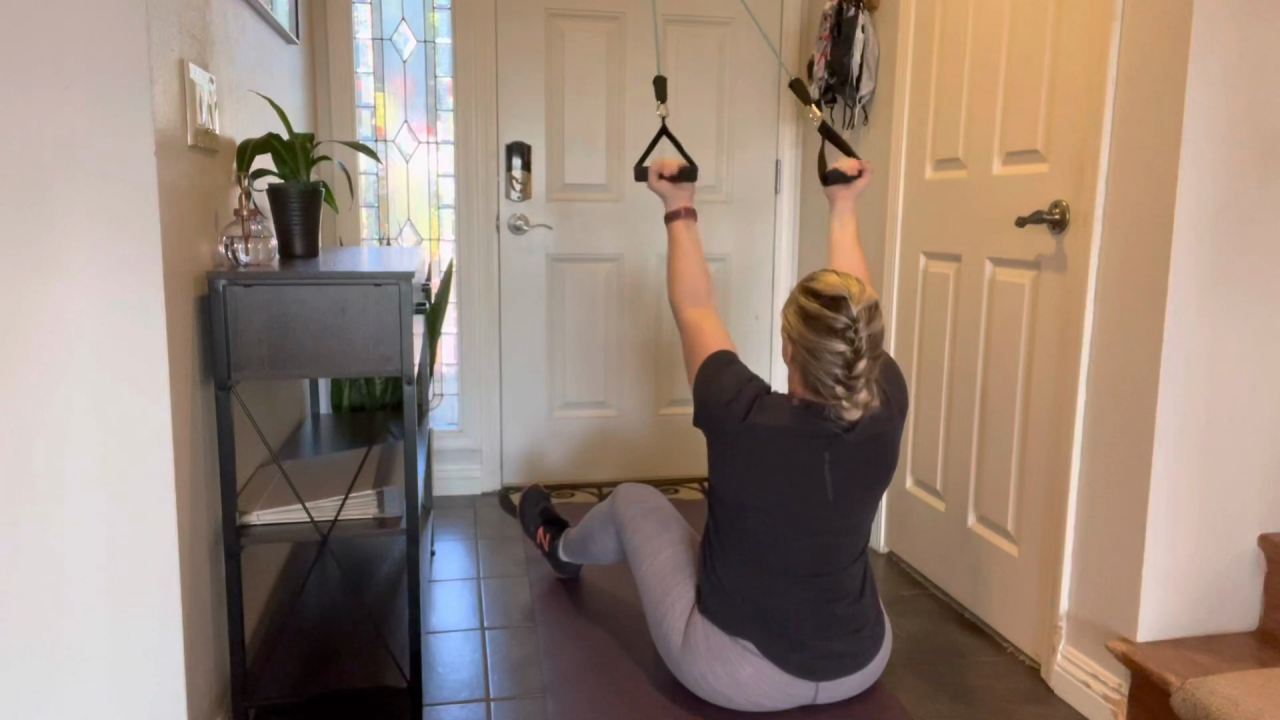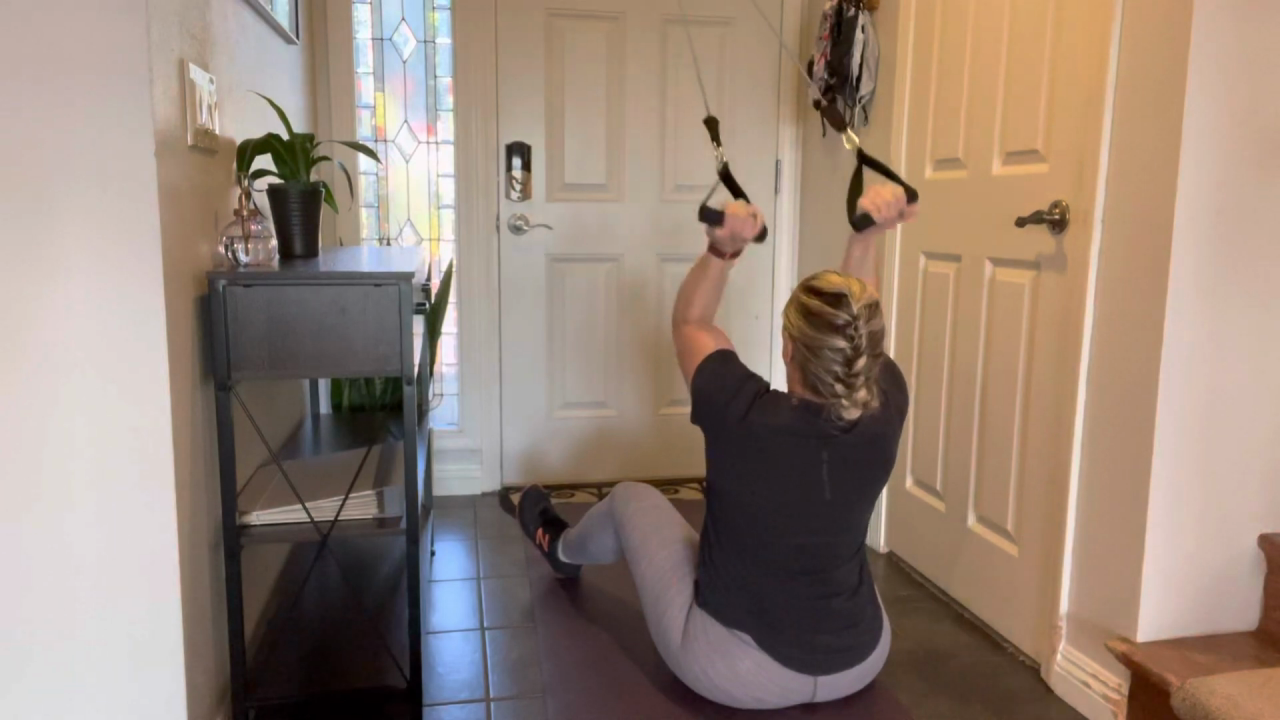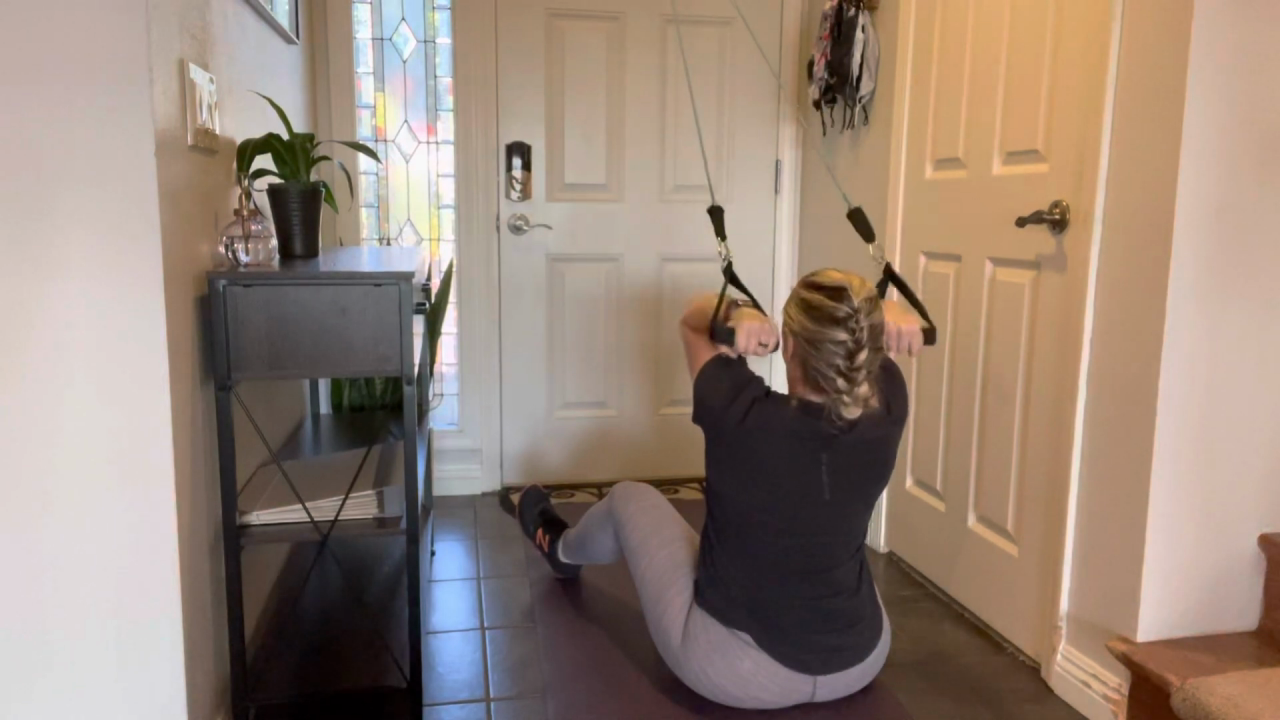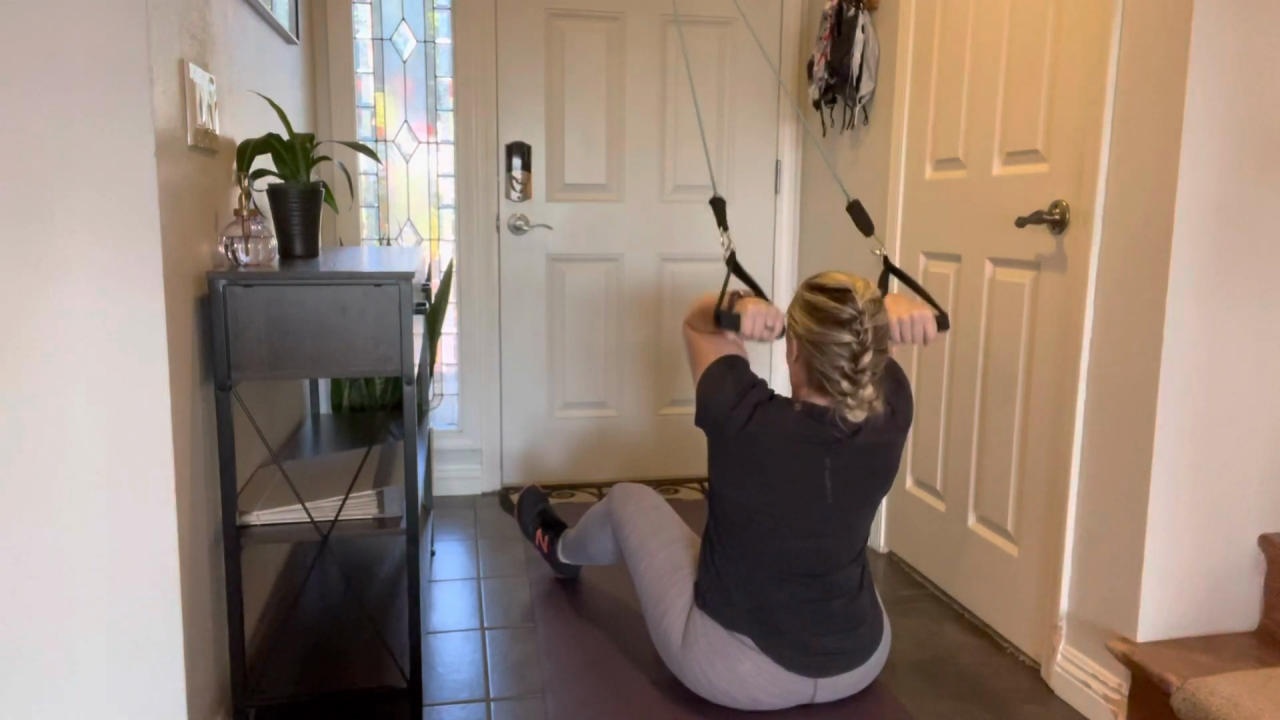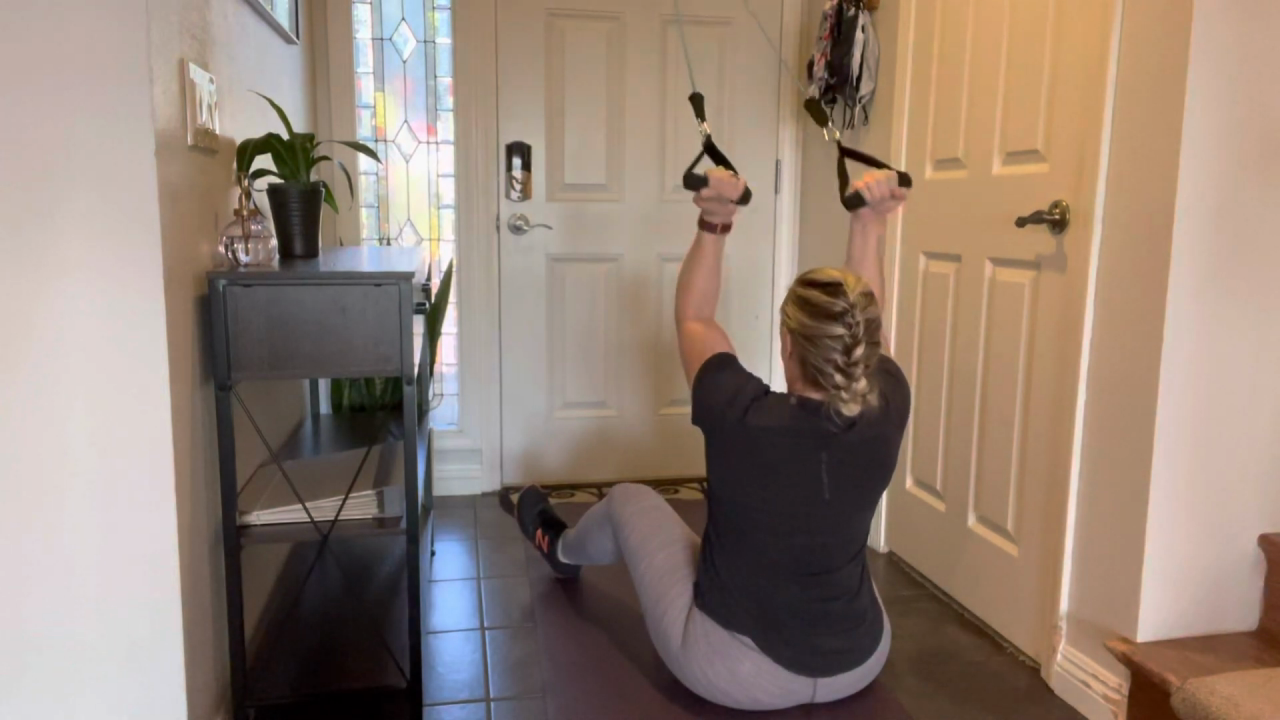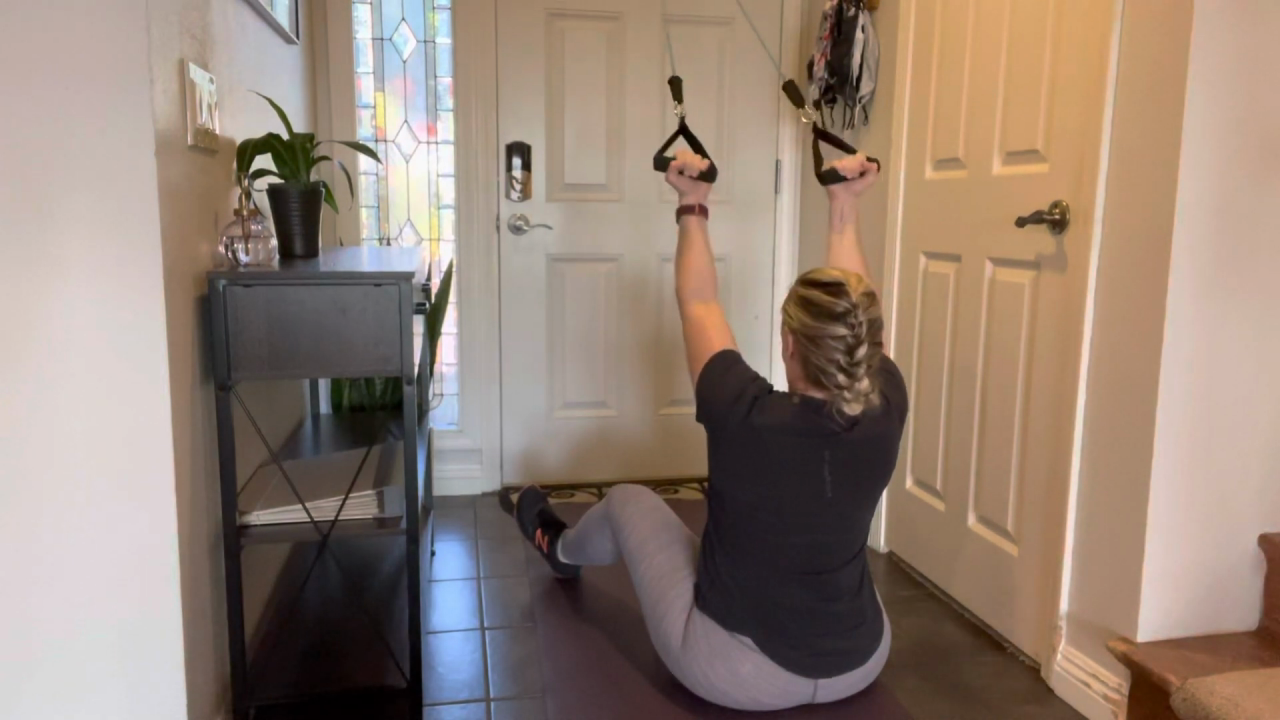
dt=0.4s
person 1, frame 1
left shoulder: (744, 420)
right shoulder: (883, 417)
left elbow: (695, 311)
right elbow: (855, 313)
left wrist: (679, 210)
right wrist: (843, 206)
left hip: (735, 676)
right hip: (859, 666)
left knee: (633, 503)
left ankle: (561, 548)
person 1, frame 2
left shoulder: (743, 419)
right shoulder: (884, 414)
left elbow: (689, 322)
right elbow: (854, 326)
left wrist: (723, 248)
right wrist: (867, 236)
left hip: (735, 672)
right hip: (859, 664)
left knee: (630, 500)
left ankle: (561, 549)
person 1, frame 3
left shoulder: (742, 419)
right shoulder: (884, 414)
left elbow: (693, 323)
right elbow: (856, 337)
left wrist: (738, 317)
right wrist: (889, 315)
left hip: (735, 673)
left knee: (630, 499)
left ankle: (561, 548)
person 1, frame 4
left shoulder: (745, 422)
right shoulder: (888, 419)
left elbow: (697, 322)
right elbow: (877, 329)
left wrist: (742, 307)
right wrist: (893, 307)
left hip: (735, 675)
left knee: (629, 500)
left ankle: (561, 549)
person 1, frame 5
left shoulder: (743, 420)
right shoulder: (886, 415)
left elbow: (692, 318)
right elbow: (859, 319)
left wrist: (714, 223)
right wrist: (869, 219)
left hip: (735, 673)
right hip: (858, 664)
left knee: (628, 501)
left ankle: (561, 550)
person 1, frame 6
left shoulder: (746, 418)
right shoulder: (884, 413)
left elbow: (698, 306)
right elbow: (852, 311)
left wrist: (692, 206)
right wrist: (844, 203)
left hip: (734, 674)
right hip: (858, 665)
left knee: (629, 501)
left ankle: (561, 550)
